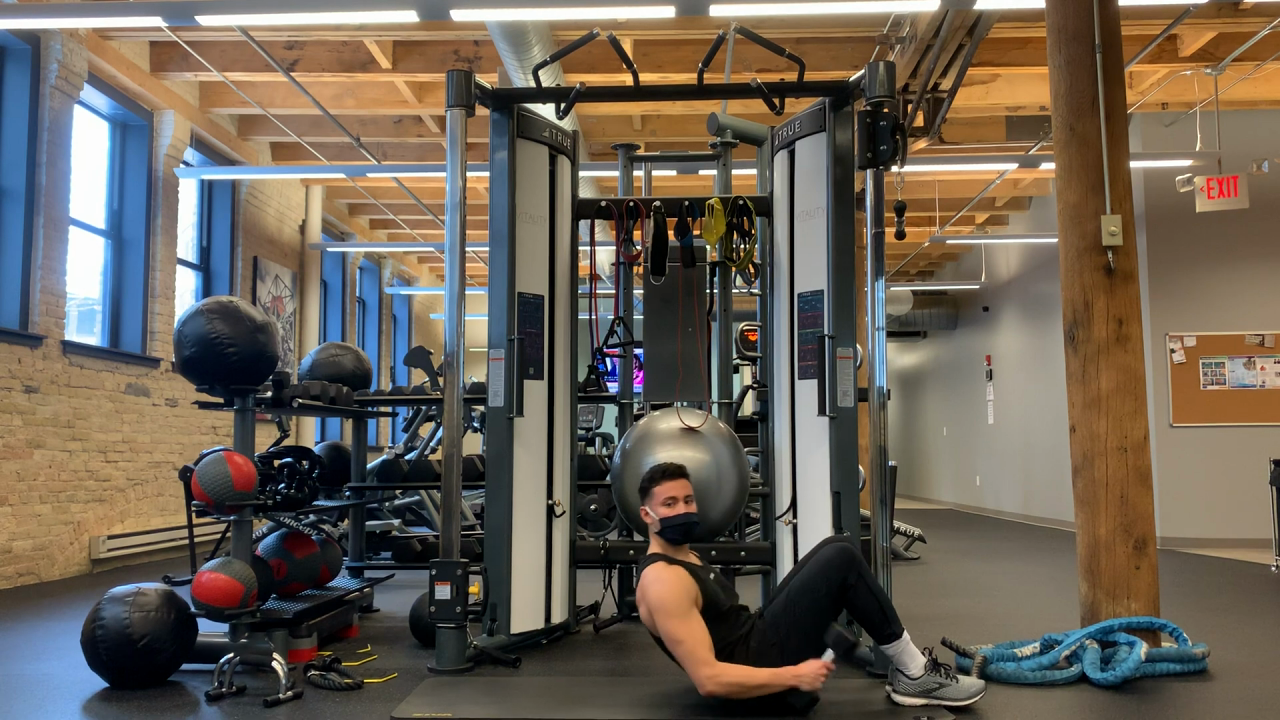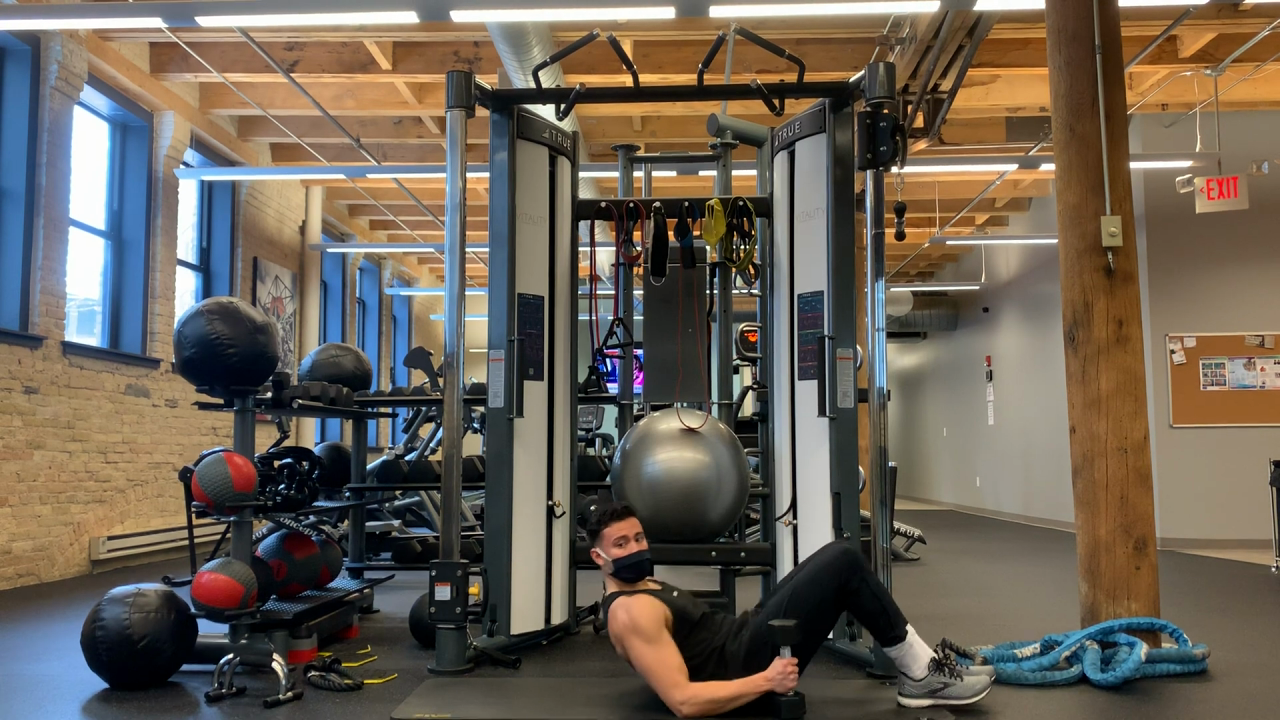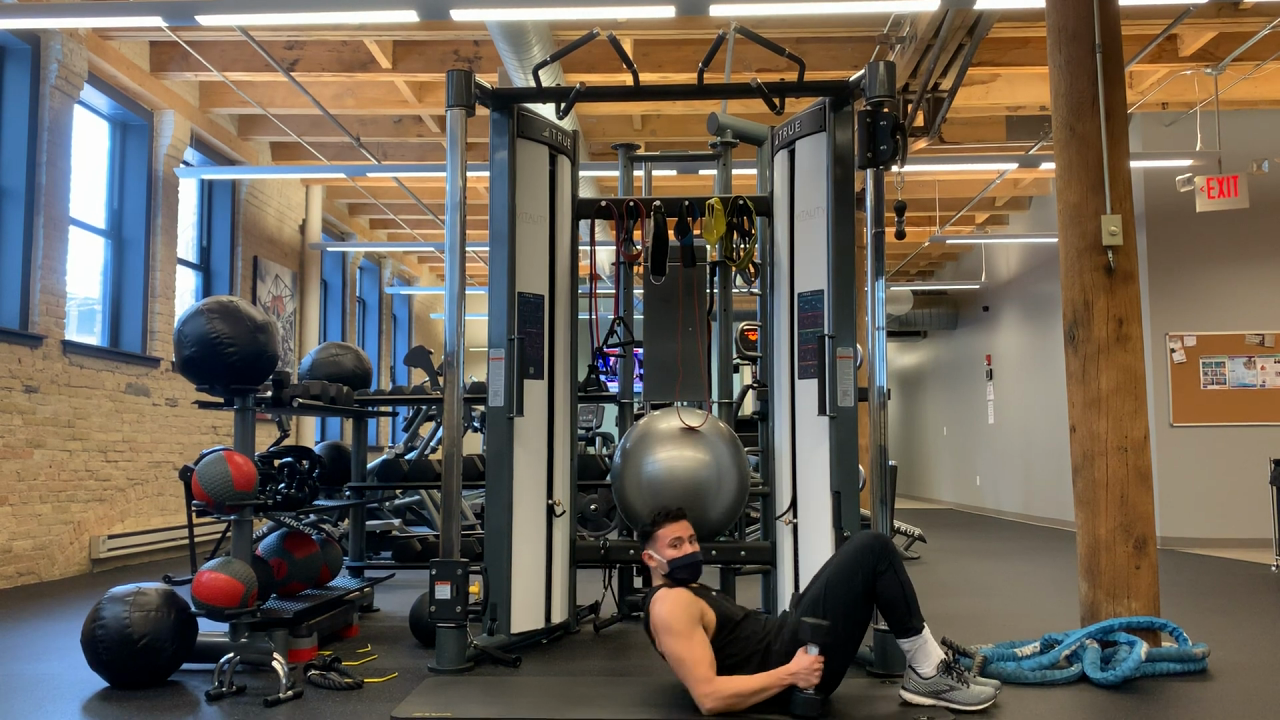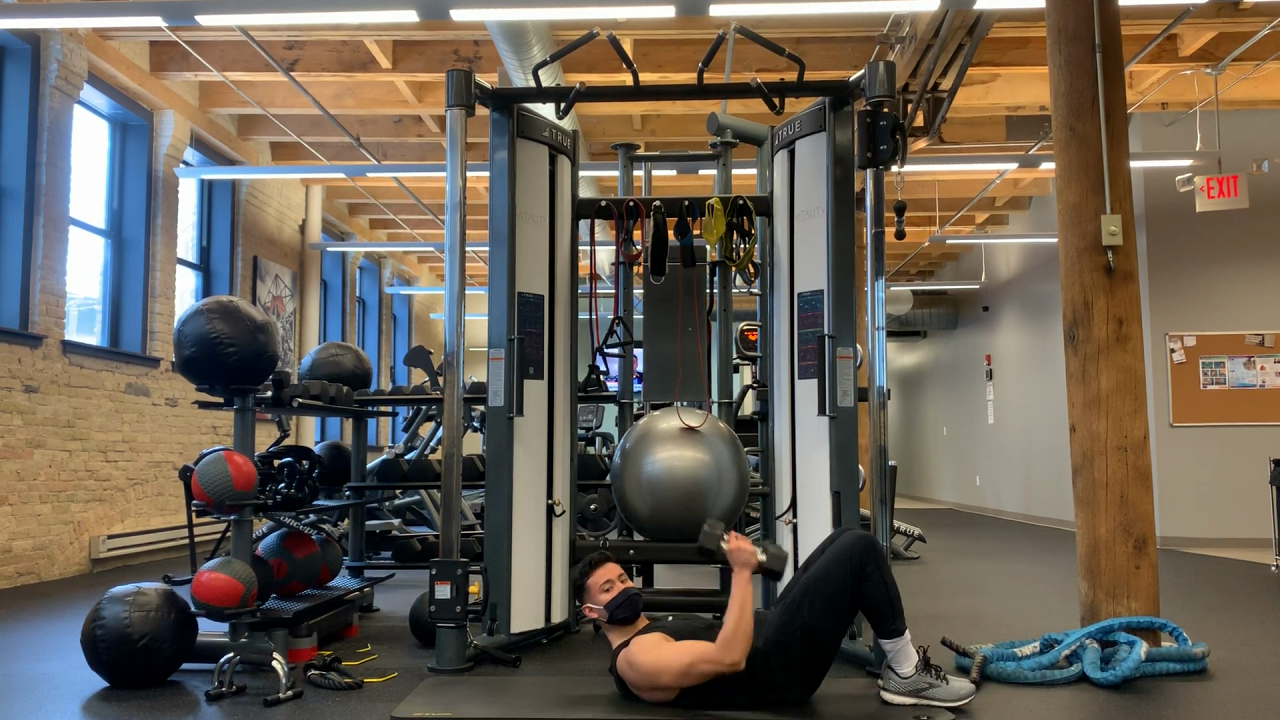
dt=0.7s
person 1, frame 1
left shoulder: (682, 558)
right shoulder: (663, 581)
right elbow: (707, 679)
right wrist: (793, 674)
left hip: (756, 642)
right hip: (762, 668)
left knee: (837, 548)
right knee: (841, 561)
left ankle: (909, 666)
right ankle: (914, 675)
person 1, frame 2
left shoulder: (643, 588)
right shoulder: (631, 613)
right wrist: (766, 681)
left hip: (748, 634)
right hip: (757, 658)
left knee: (840, 558)
right knee: (846, 563)
left ankle: (921, 660)
right ankle: (920, 676)
person 1, frame 3
left shoulder: (685, 592)
right shoulder: (671, 606)
right elbow: (709, 698)
right wrist: (788, 675)
left hip: (788, 642)
right hip: (794, 663)
left knee: (866, 546)
right knee: (874, 548)
left ankle: (931, 663)
right ankle: (927, 676)
person 1, frame 4
left shoulder: (647, 634)
right shoulder: (637, 660)
right elbow: (732, 656)
left wrist: (740, 565)
right wrist: (742, 570)
left hip: (770, 636)
right hip: (781, 668)
left knee: (847, 540)
right knee: (859, 550)
left ankle: (900, 659)
right ankle: (906, 675)
